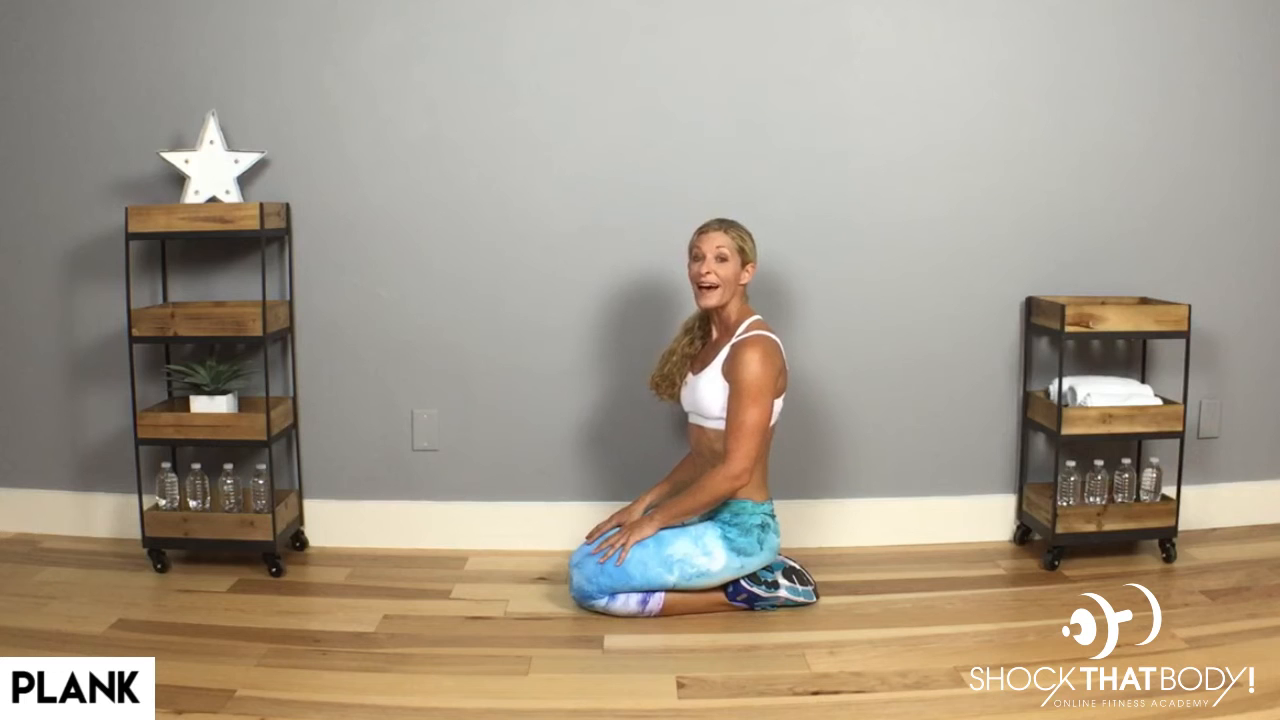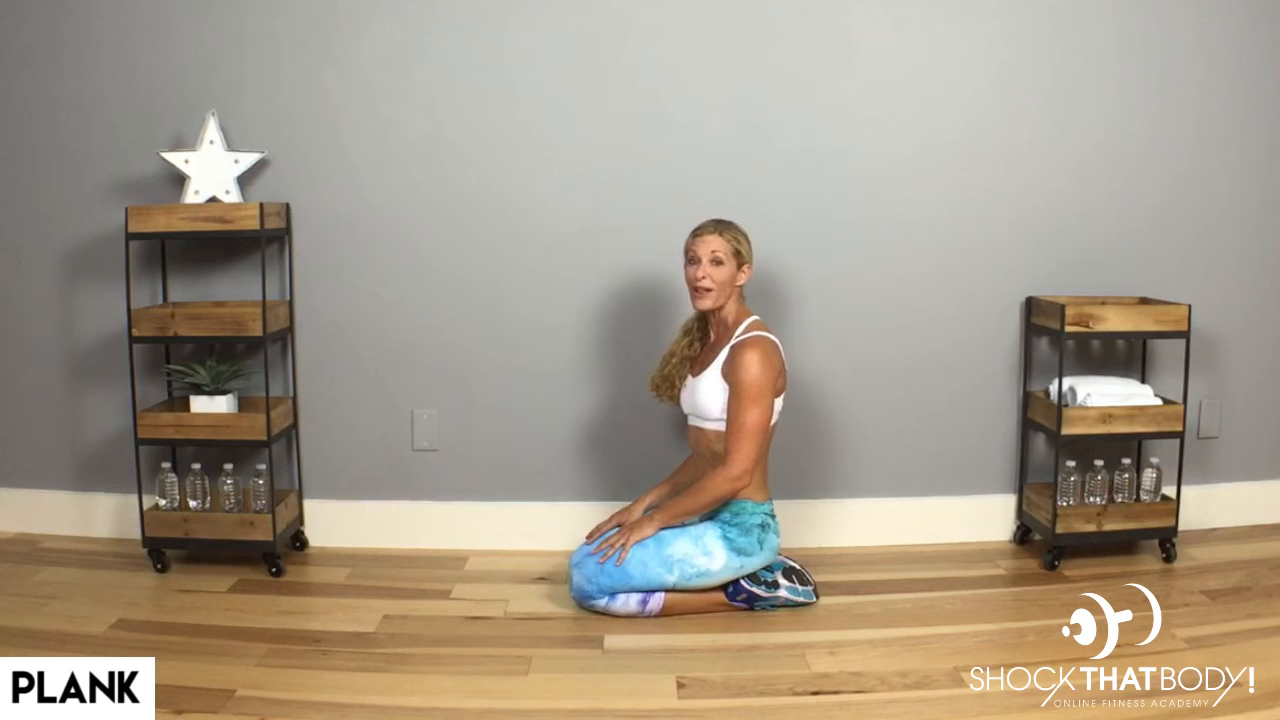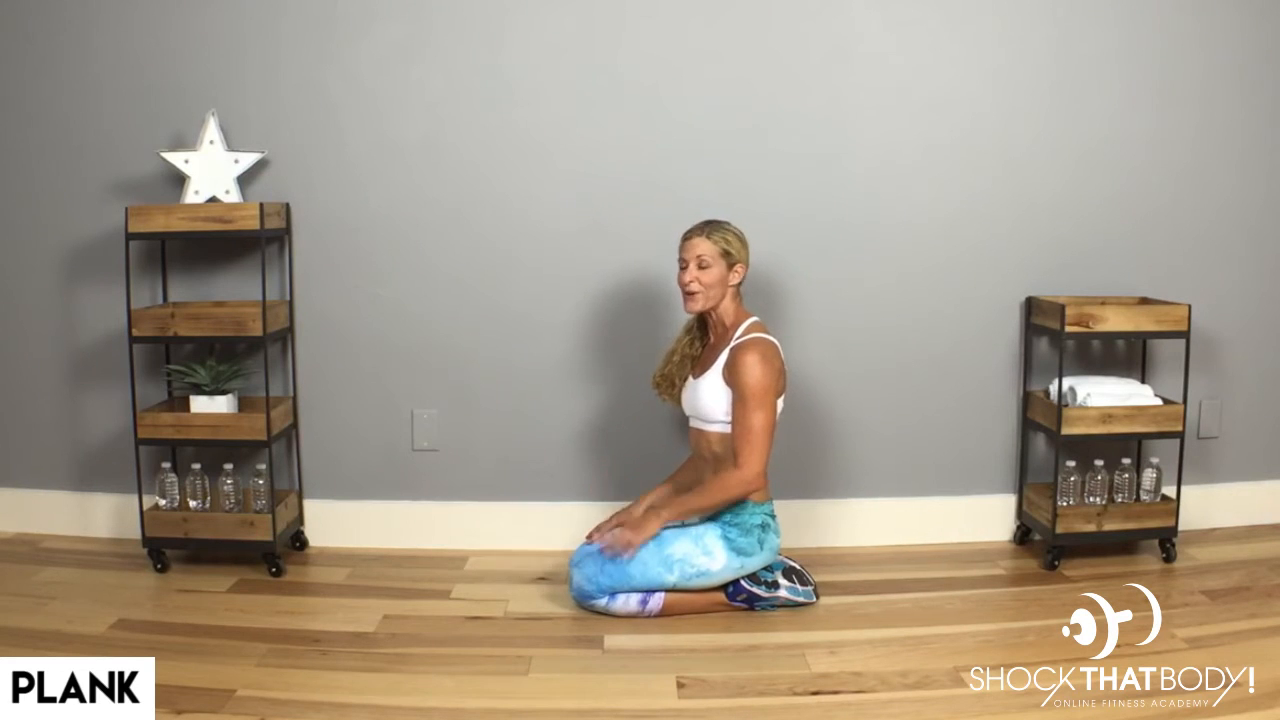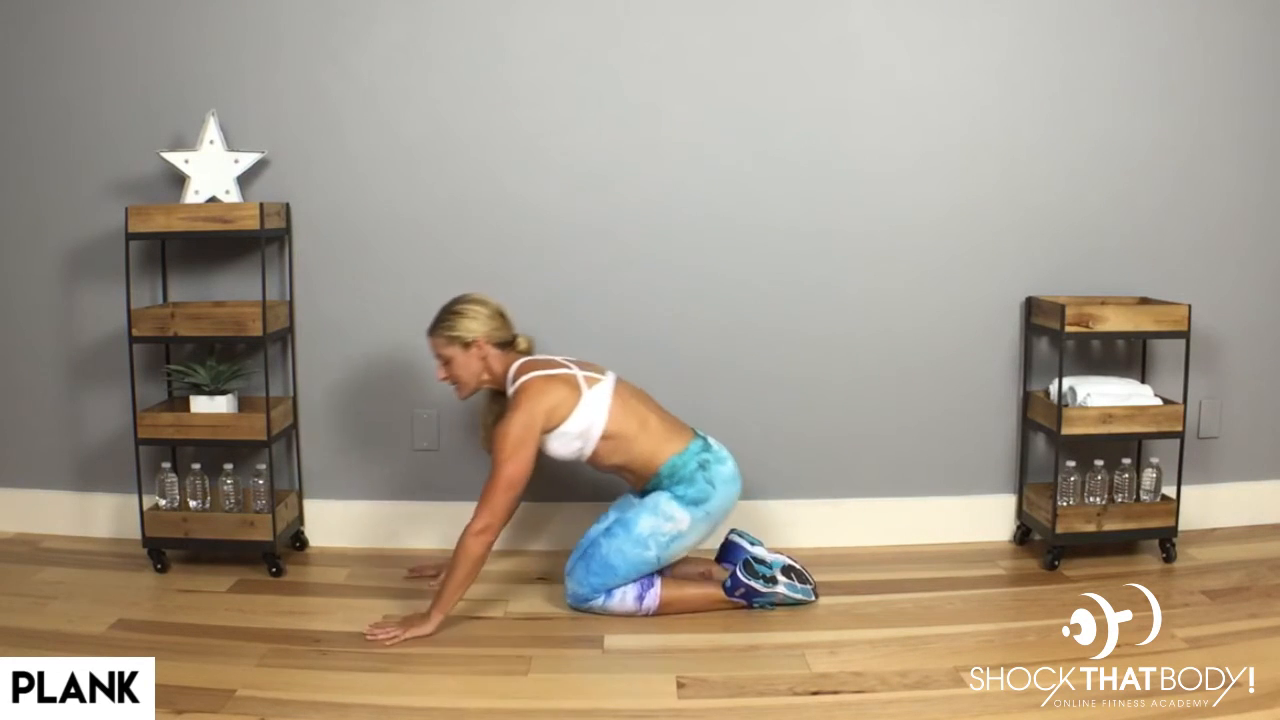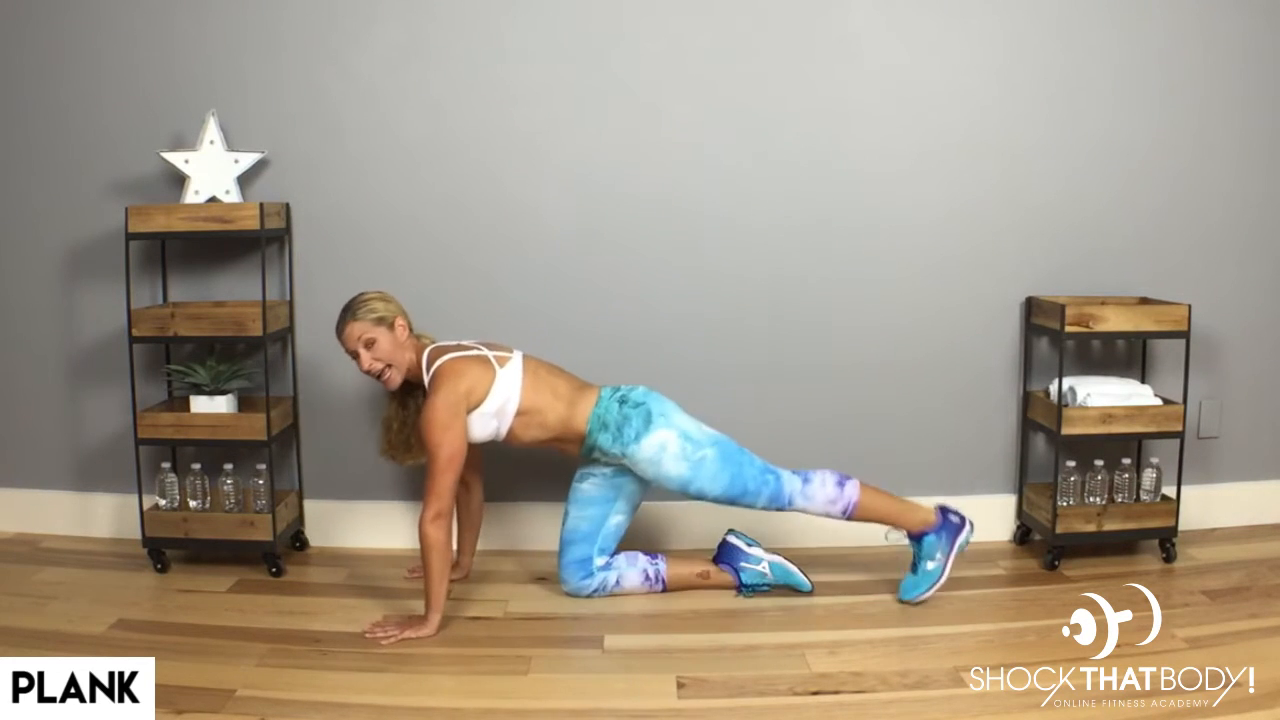
dt=1s
person 1, frame 1
left shoulder: (753, 350)
right shoulder: (705, 338)
left elbow: (735, 470)
left wrist: (654, 519)
right wrist: (644, 503)
left hip: (739, 528)
right hip: (708, 513)
left knee: (589, 580)
right knee: (585, 559)
left ankle: (742, 593)
right ankle: (754, 572)
person 1, frame 2
left shoulder: (752, 350)
right shoulder: (703, 340)
left elbow: (737, 471)
left wrist: (654, 520)
right wrist: (644, 503)
left hip: (740, 528)
right hip: (709, 514)
left knee: (589, 580)
right knee: (585, 559)
left ankle: (742, 592)
right ankle: (752, 574)
person 1, frame 3
left shoulder: (751, 353)
right shoulder: (704, 341)
left elbow: (747, 475)
left wrist: (658, 514)
right wrist: (646, 504)
left hip: (739, 529)
right hip: (709, 516)
left knee: (588, 581)
right knee: (587, 558)
left ankle: (742, 593)
right ankle: (750, 573)
person 1, frame 4
left shoulder: (530, 402)
right shoulder: (533, 375)
left elbow: (485, 524)
right elbow: (507, 496)
left wrist: (431, 618)
right wrist: (457, 567)
left hip: (695, 484)
right hip: (685, 474)
left knee: (585, 588)
right knee: (587, 565)
left ankle: (741, 586)
right ankle: (733, 559)
person 1, frame 5
left shoulder: (444, 388)
right shoulder: (441, 373)
left elbow: (435, 514)
right elbow: (469, 480)
left wrist: (431, 618)
right wrist: (462, 563)
left hip: (632, 423)
right hip: (607, 449)
left knee: (775, 490)
right knee: (582, 576)
left ankle: (935, 524)
right ankle: (736, 569)
